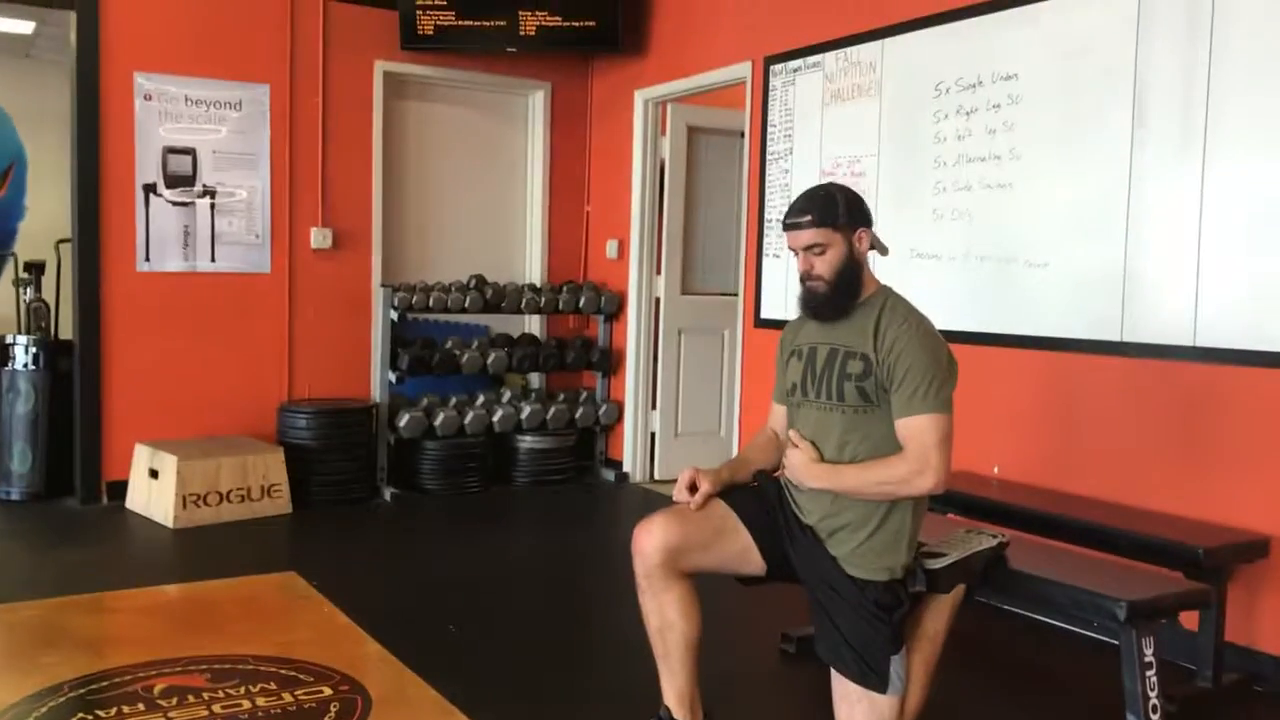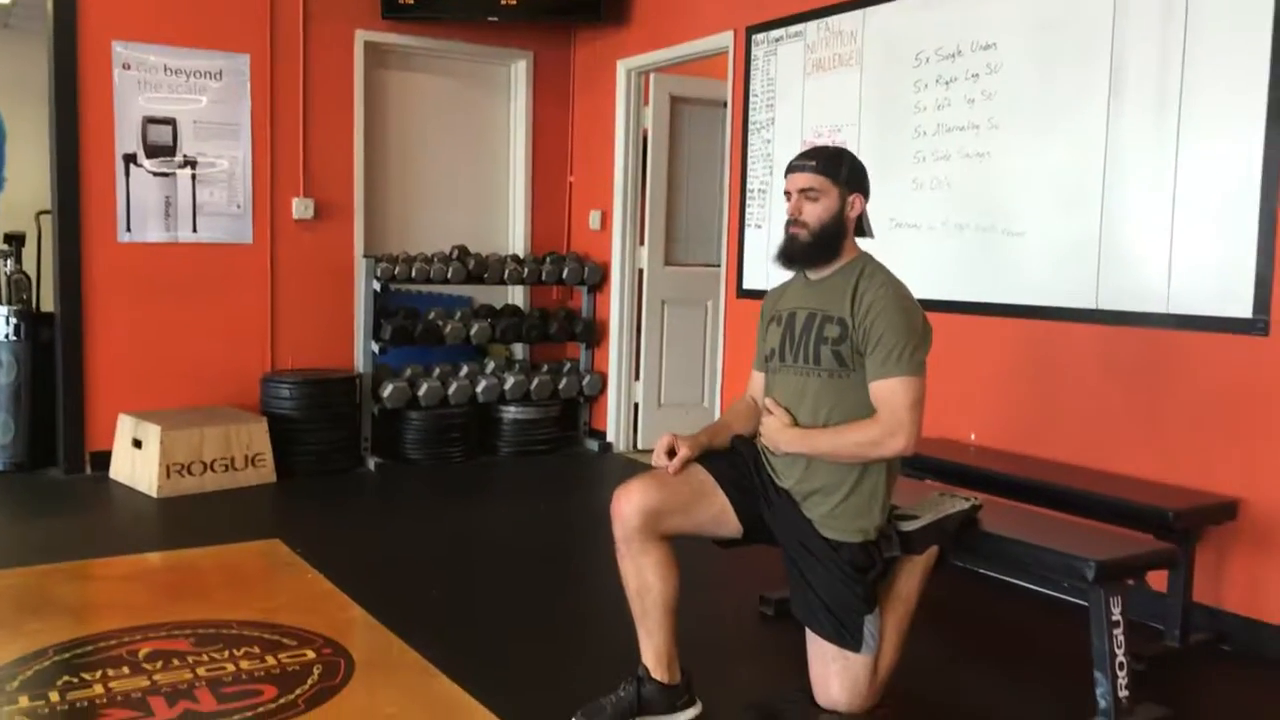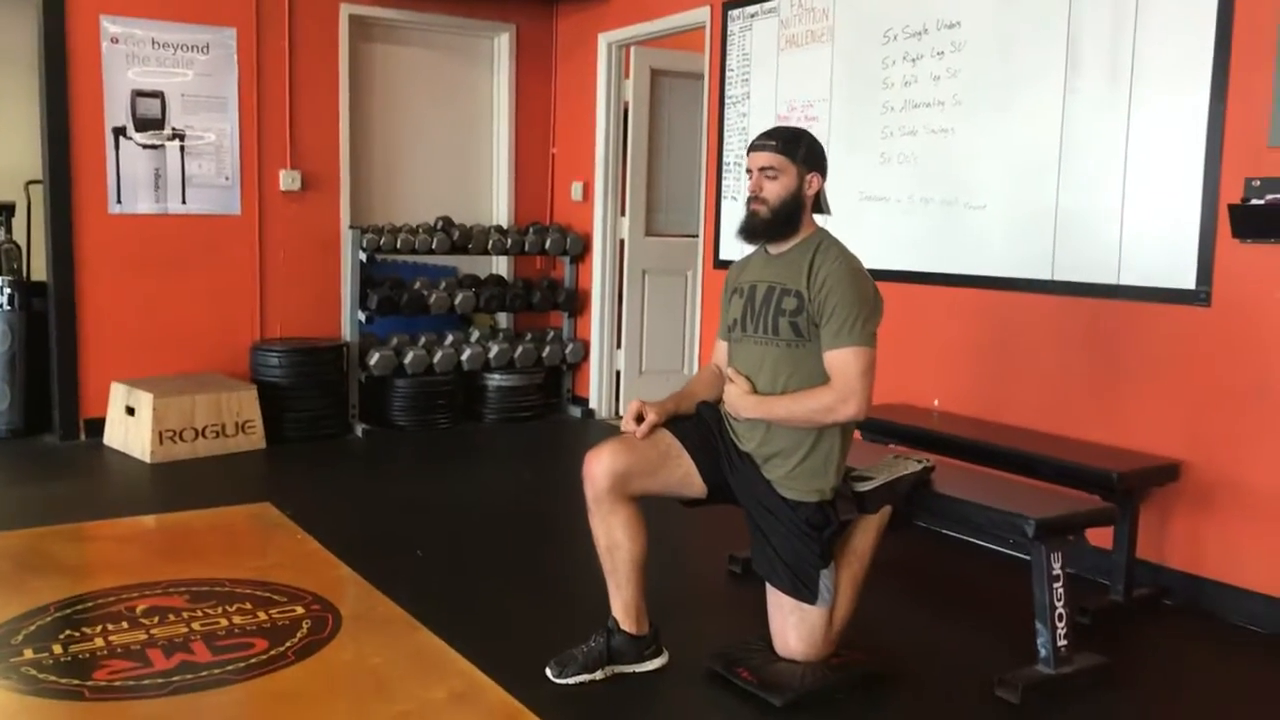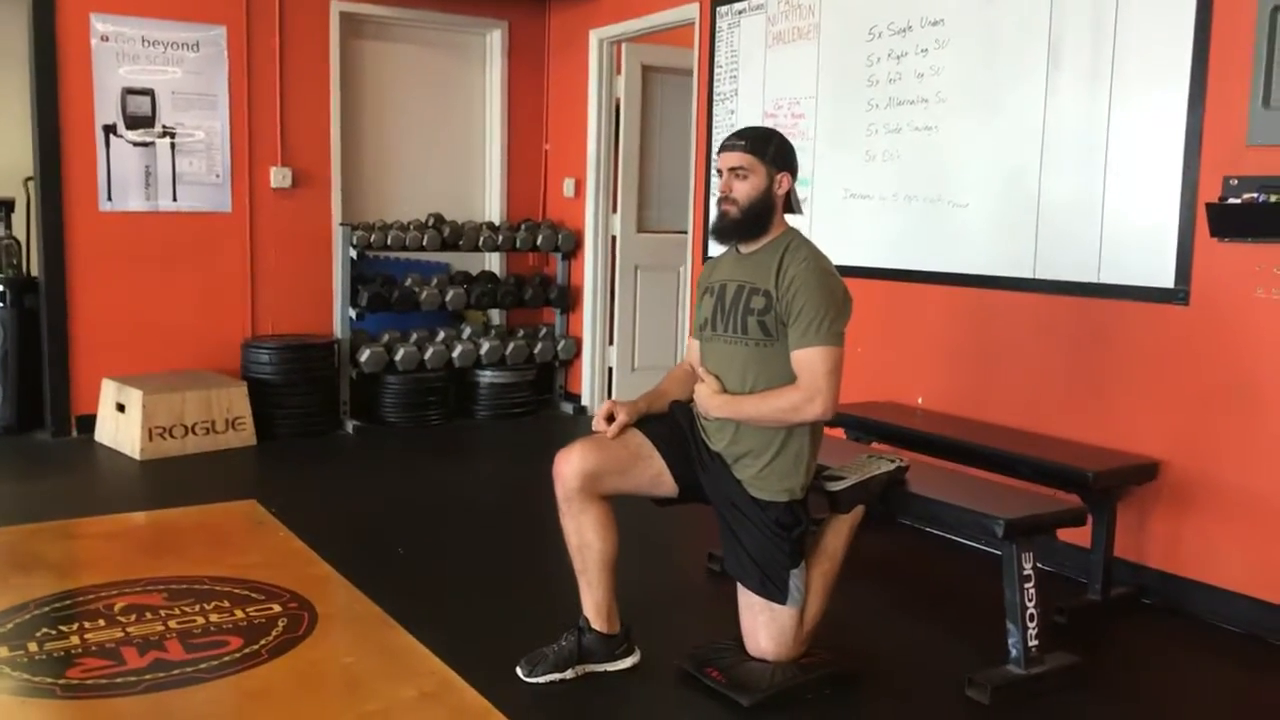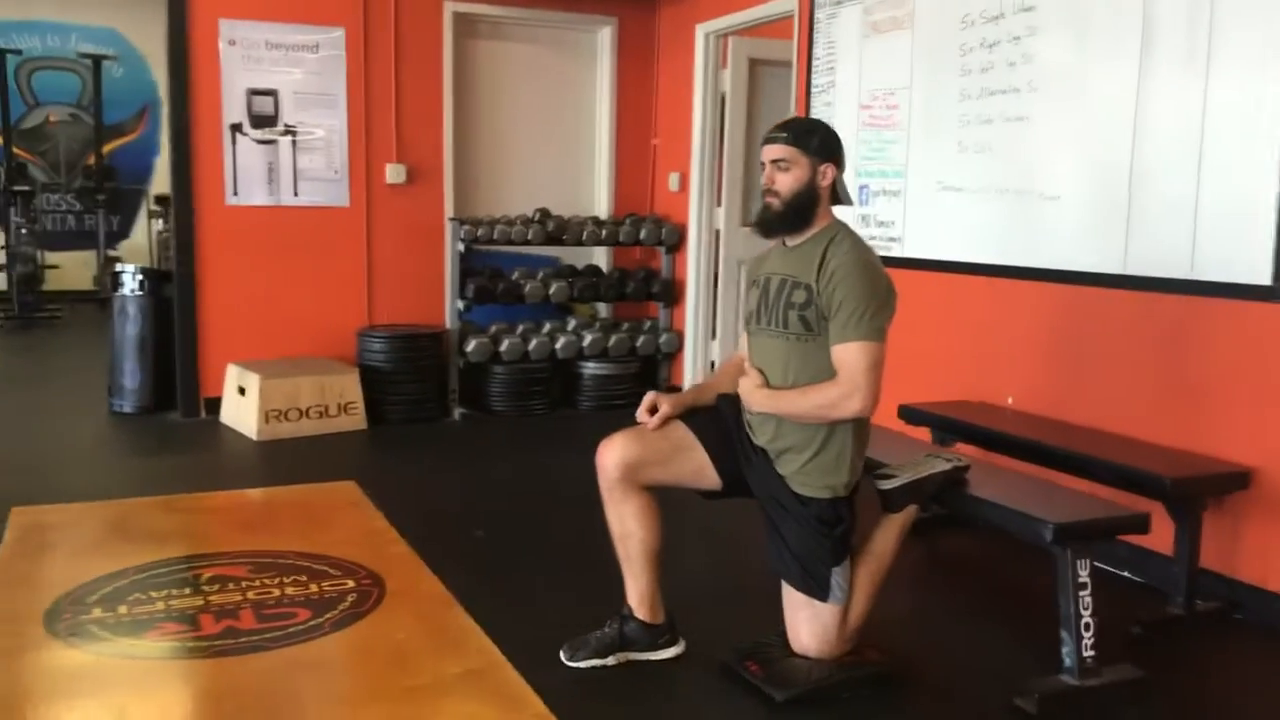
dt=0.7s
person 1, frame 1
left shoulder: (906, 335)
right shoulder: (798, 333)
left elbow: (926, 471)
left wrist: (816, 472)
right wrist: (723, 474)
left hip: (859, 548)
right hip: (789, 509)
right knee: (654, 543)
left ankle: (938, 593)
person 1, frame 2
left shoulder: (881, 299)
right shoulder: (779, 300)
left elbow: (897, 433)
left wrist: (790, 436)
right wrist: (700, 440)
left hip: (834, 508)
right hip: (764, 473)
right knee: (633, 506)
left ankle: (911, 549)
person 1, frame 3
left shoulder: (836, 272)
right shoulder: (743, 271)
left elbow: (849, 401)
left wrist: (749, 404)
right wrist: (666, 405)
left hip: (792, 468)
right hip: (728, 437)
left knee: (801, 652)
right knee: (603, 468)
left ankle: (867, 513)
right ankle: (632, 638)
person 1, frame 4
left shoulder: (804, 272)
right shoulder: (717, 269)
left elbow: (816, 400)
left wrist: (719, 403)
right wrist: (640, 404)
left hip: (764, 467)
right hip: (700, 435)
left knee: (772, 651)
right knee: (574, 468)
left ankle: (843, 510)
right ankle: (604, 636)
person 1, frame 5
left shoulder: (848, 264)
right shoulder: (767, 260)
left elbow: (856, 397)
left wrist: (761, 397)
right wrist: (684, 398)
left hip: (808, 464)
right hip: (749, 430)
left knee: (817, 646)
right knee: (616, 459)
left ankle: (899, 505)
right ankle: (648, 626)
